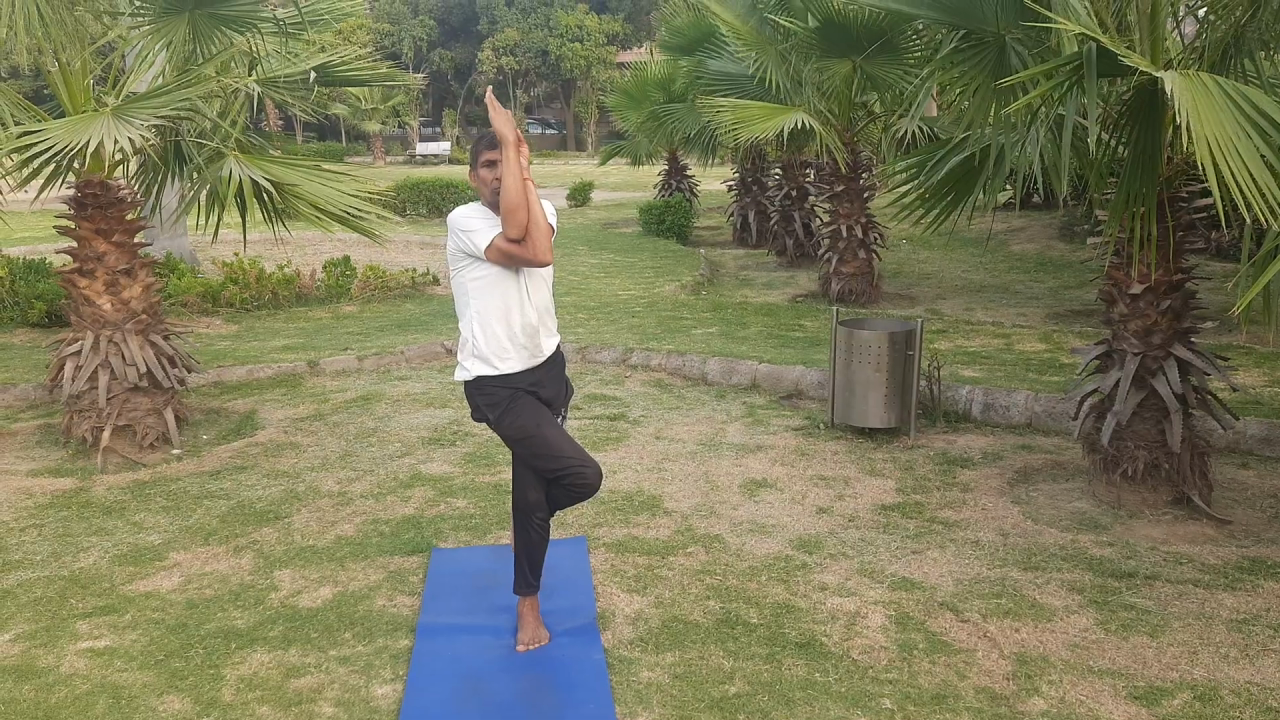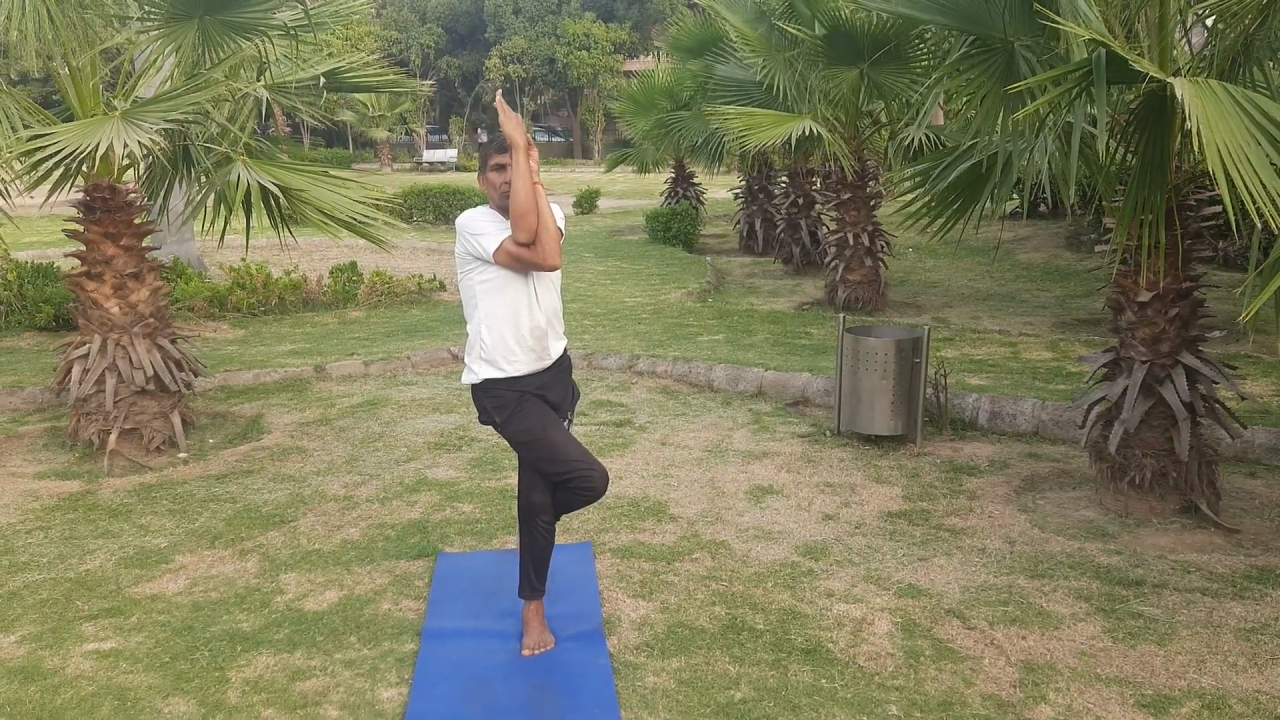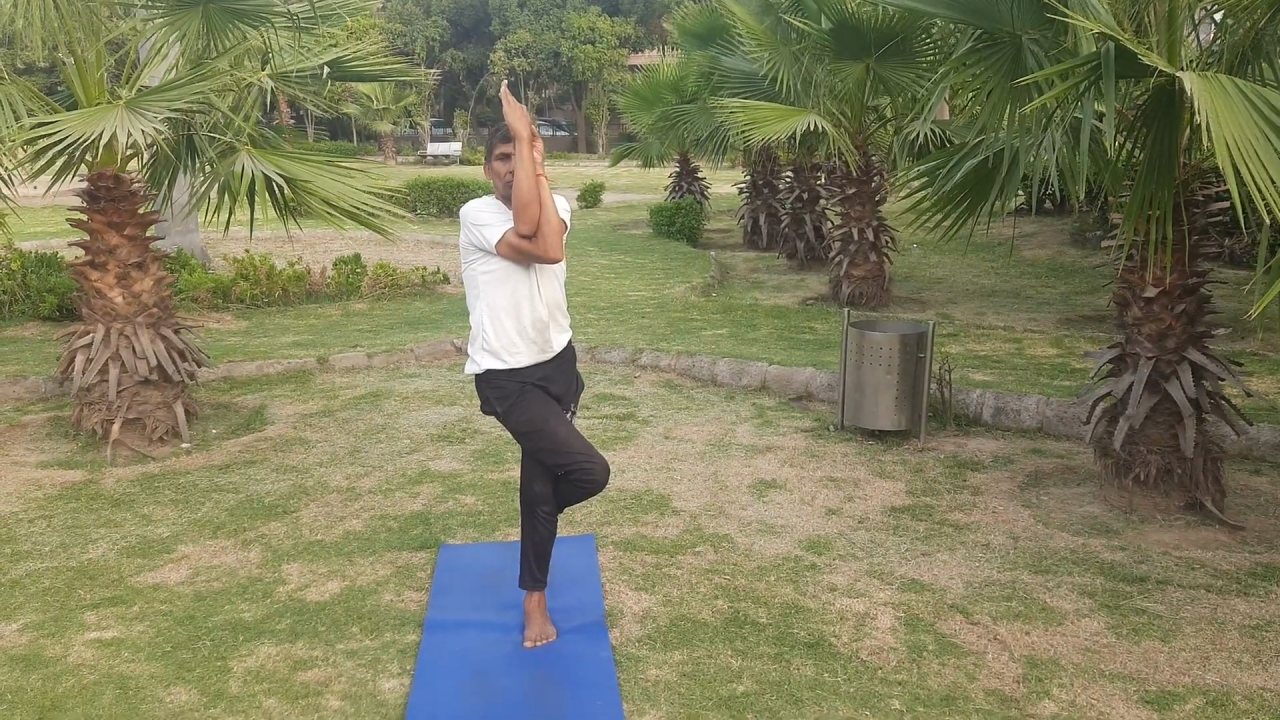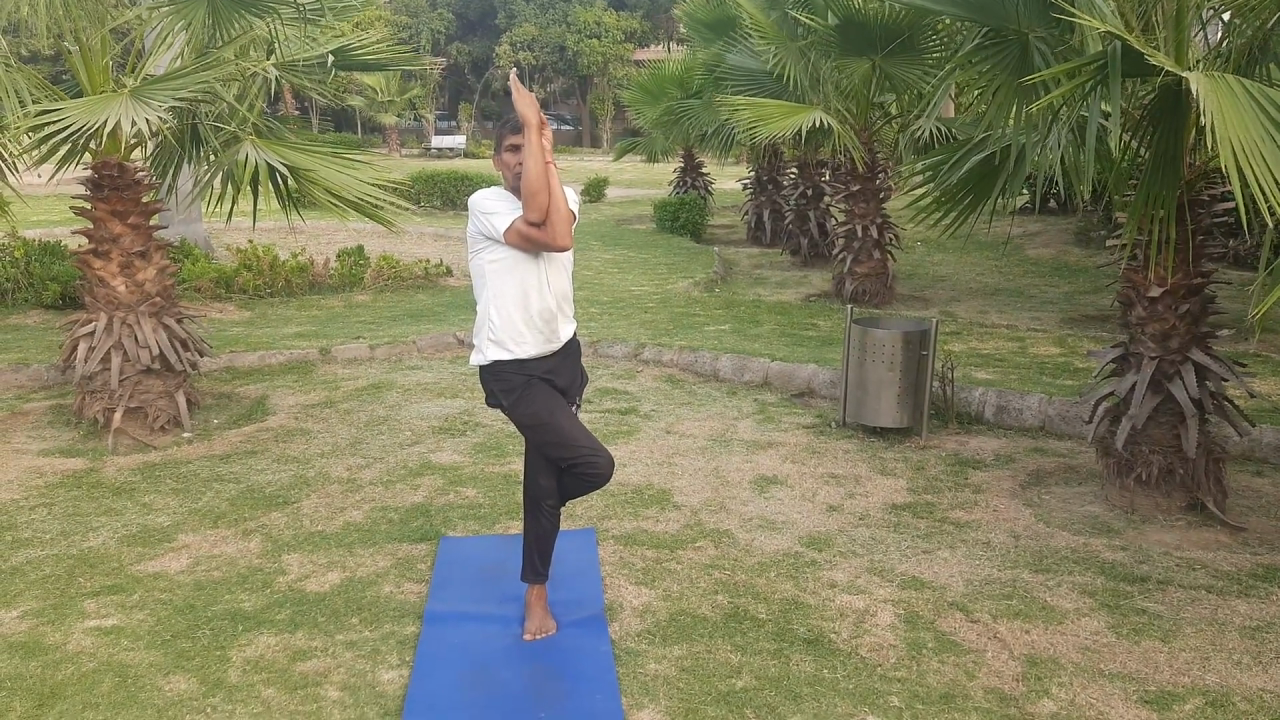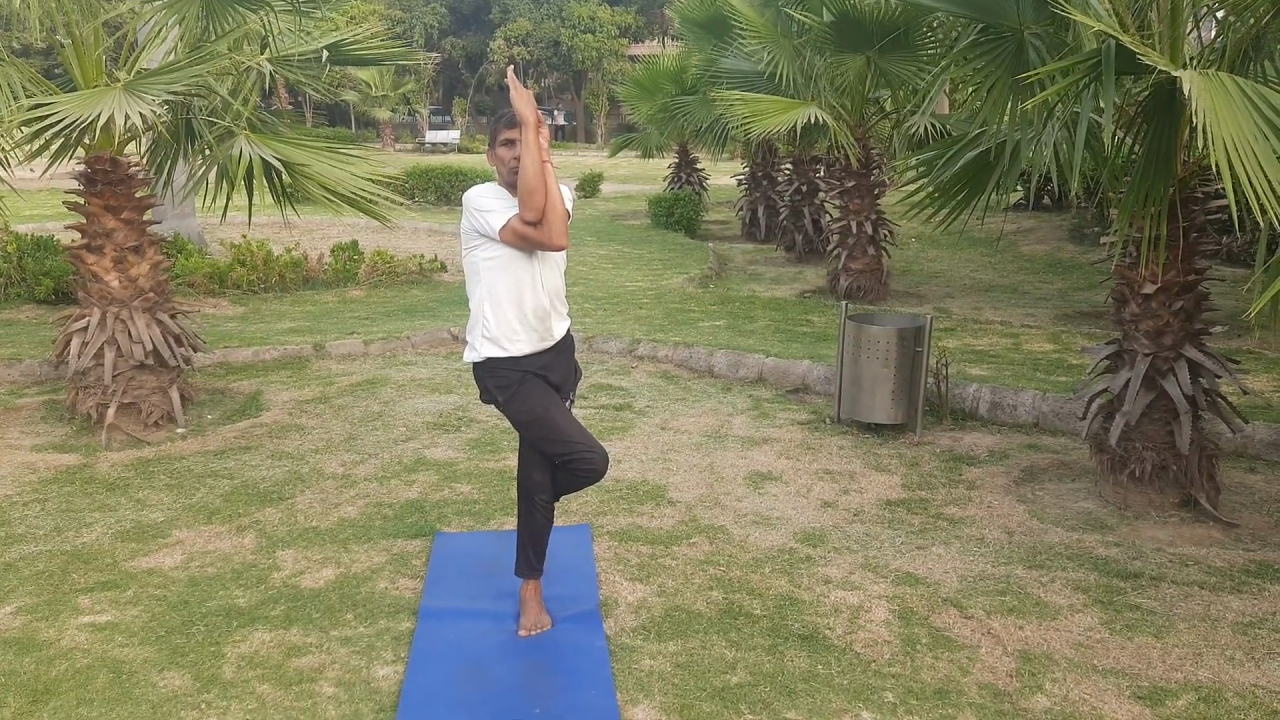
dt=1s
person 1, frame 1
left shoulder: (542, 209)
right shoulder: (463, 222)
left elbow: (540, 251)
right elbow: (515, 237)
left wrist: (524, 164)
right wrist: (506, 142)
left hip: (545, 368)
right hip: (496, 382)
left knee: (533, 490)
right knee: (582, 475)
left ankle: (527, 602)
right ankle: (529, 512)
person 1, frame 2
left shoulder: (550, 213)
right shoulder: (471, 225)
left elbow: (550, 254)
right elbow: (526, 244)
left wrist: (533, 167)
right wrist: (517, 144)
left hip: (552, 372)
right hip: (503, 386)
left knee: (539, 493)
right knee: (589, 478)
left ankle: (532, 606)
right ankle: (534, 517)
person 1, frame 3
left shoulder: (557, 205)
right shoulder: (475, 214)
left elbow: (550, 246)
right elbow: (524, 230)
left wrist: (538, 160)
right wrist: (520, 136)
left hip: (556, 363)
right hip: (506, 376)
left knee: (542, 483)
right knee: (590, 471)
left ankle: (534, 598)
right ankle: (537, 509)
person 1, frame 4
left shoulder: (565, 197)
right shoulder: (484, 204)
left elbow: (560, 235)
right elbow: (536, 224)
left wrist: (546, 149)
right wrist: (530, 125)
left hip: (561, 355)
right hip: (511, 367)
left knee: (545, 476)
right knee: (595, 465)
left ankle: (535, 592)
right ankle: (539, 514)
person 1, frame 5
left shoulder: (559, 194)
right shoulder: (479, 200)
left elbow: (556, 234)
right elbow: (532, 221)
left wrist: (542, 145)
right wrist: (527, 121)
left hip: (555, 351)
right hip: (505, 363)
left knee: (539, 471)
right knee: (589, 460)
left ankle: (530, 587)
right ankle: (533, 496)
